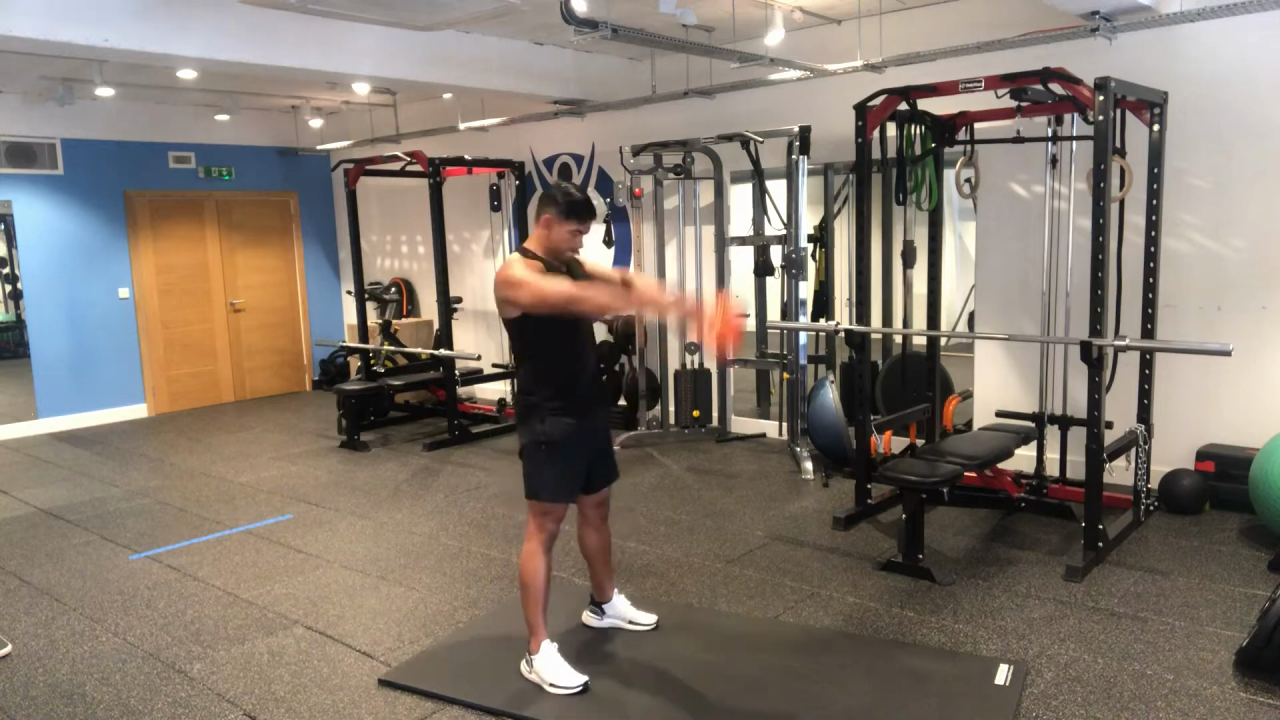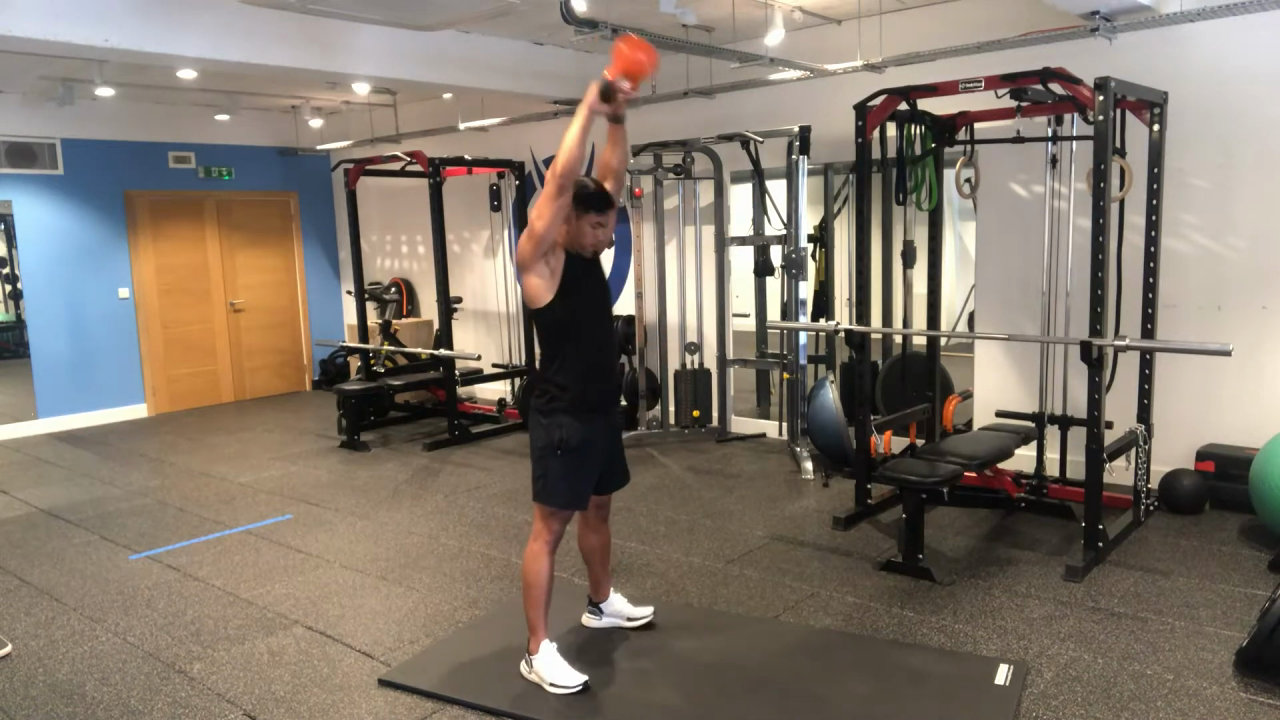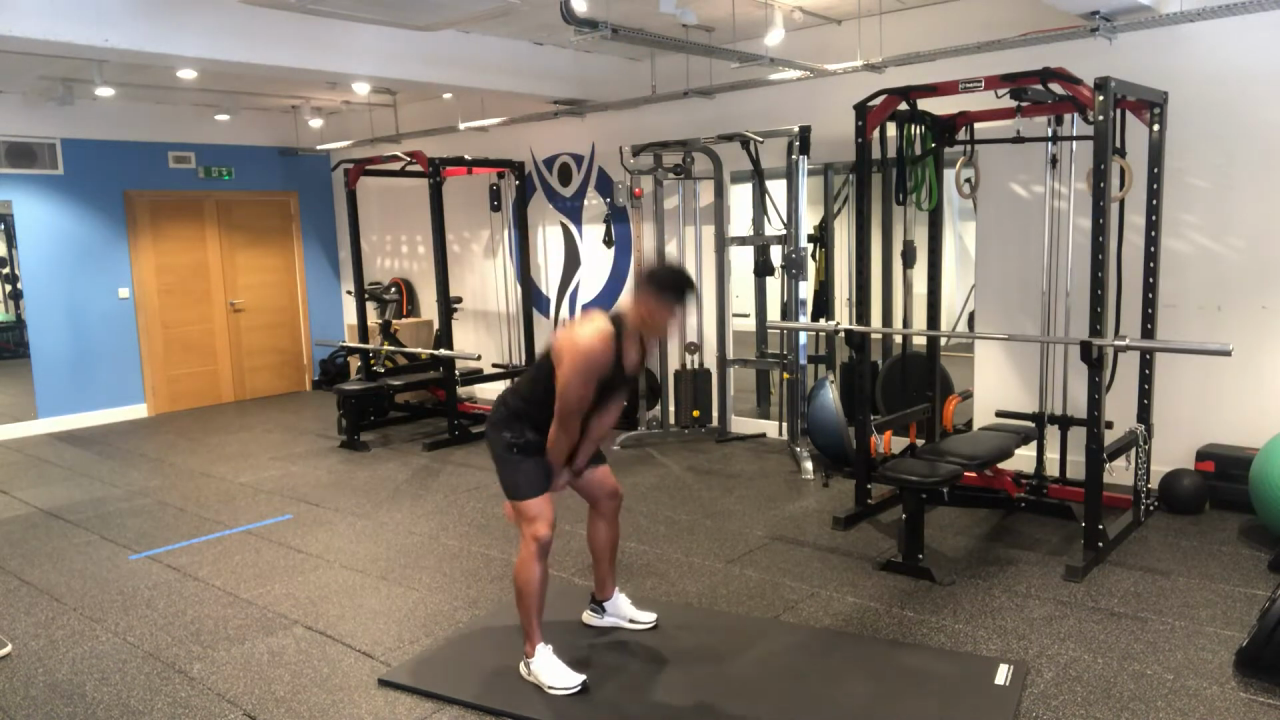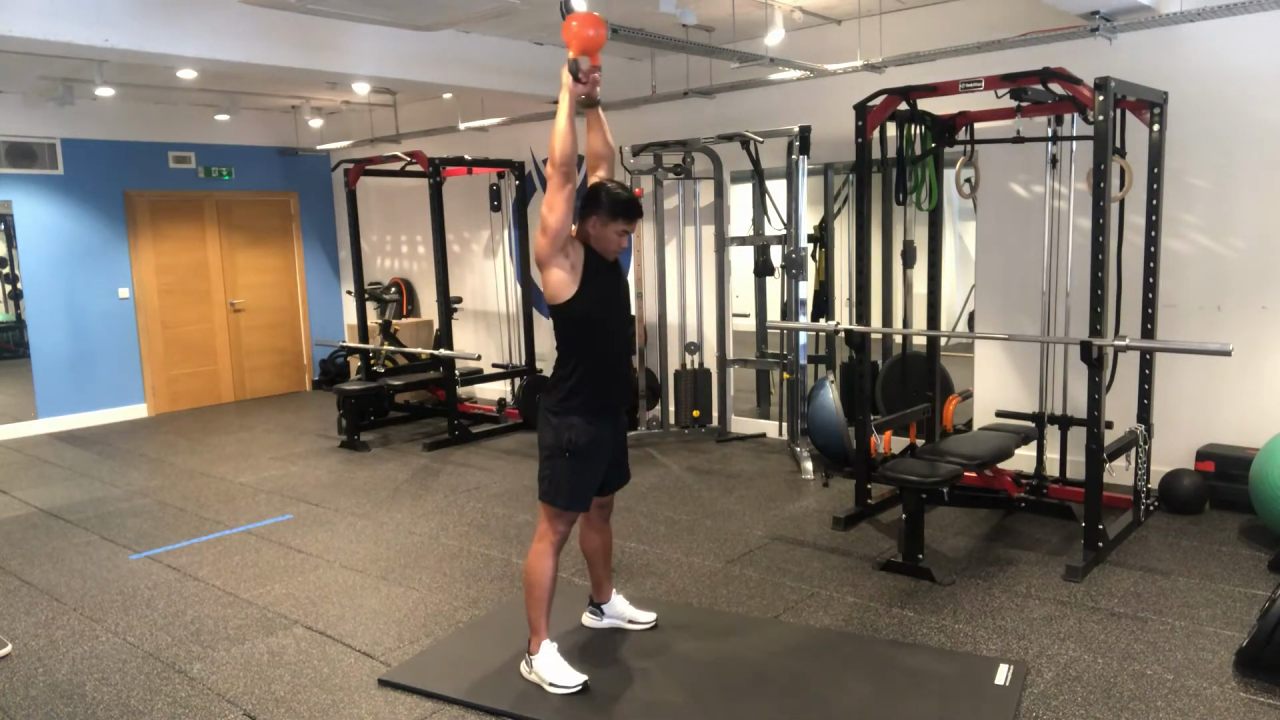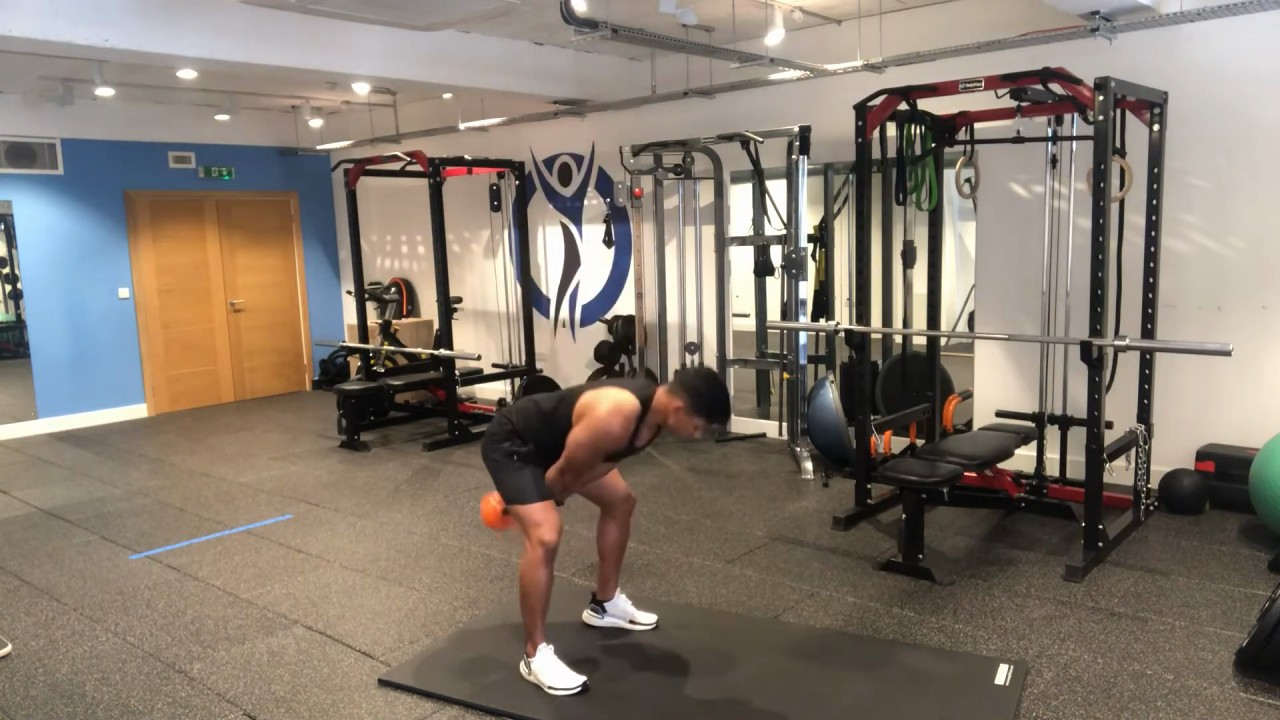
dt=1s
person 1, frame 1
left shoulder: (574, 266)
right shoulder: (516, 275)
left elbow: (625, 283)
right elbow: (582, 302)
left wrist: (674, 300)
right wrist: (661, 307)
left hip: (588, 410)
right hip: (547, 419)
left knee: (596, 507)
right knee: (544, 527)
left ankle: (603, 604)
right ankle: (537, 653)
person 1, frame 2
left shoulder: (586, 252)
right shoulder: (540, 257)
left elbow: (612, 177)
right elbow: (562, 180)
left wrist: (617, 118)
right wrist: (586, 111)
left hip: (603, 410)
right hip: (562, 419)
left knee: (598, 510)
right knee: (550, 527)
left ankle: (601, 603)
right ankle: (537, 652)
person 1, frame 3
left shoulder: (637, 345)
right shoulder: (592, 342)
left elbow: (609, 411)
right elbow: (564, 421)
left wrist: (572, 468)
right wrist: (553, 469)
left hip: (570, 430)
right hip: (519, 424)
left knee: (609, 497)
right knee: (540, 530)
left ankle: (604, 603)
right ankle: (535, 655)
person 1, frame 4
left shoulder: (604, 256)
right shoulder: (560, 257)
left elbow: (602, 165)
right elbow: (561, 173)
left wrist: (591, 104)
right wrist: (567, 99)
left hip: (609, 412)
right hip: (572, 418)
left knee: (600, 512)
right knee: (555, 528)
left ankle: (603, 604)
right ankle: (538, 652)
person 1, frame 5
left shoulder: (654, 410)
right shoulder: (615, 416)
left elbow: (602, 460)
right elbow: (563, 473)
left wrist: (560, 496)
right wrist: (547, 502)
left hip: (552, 439)
right hip: (512, 443)
left knee: (621, 501)
right knee: (545, 537)
left ankle: (605, 602)
right ankle: (536, 656)
